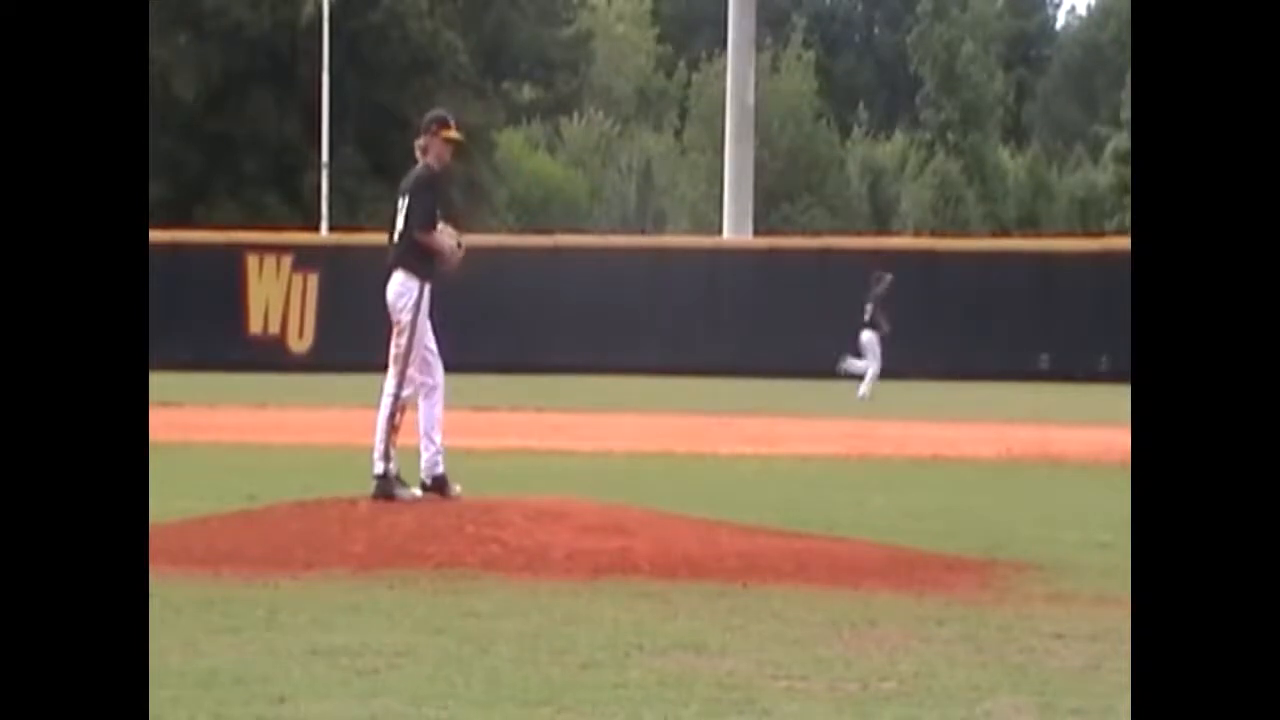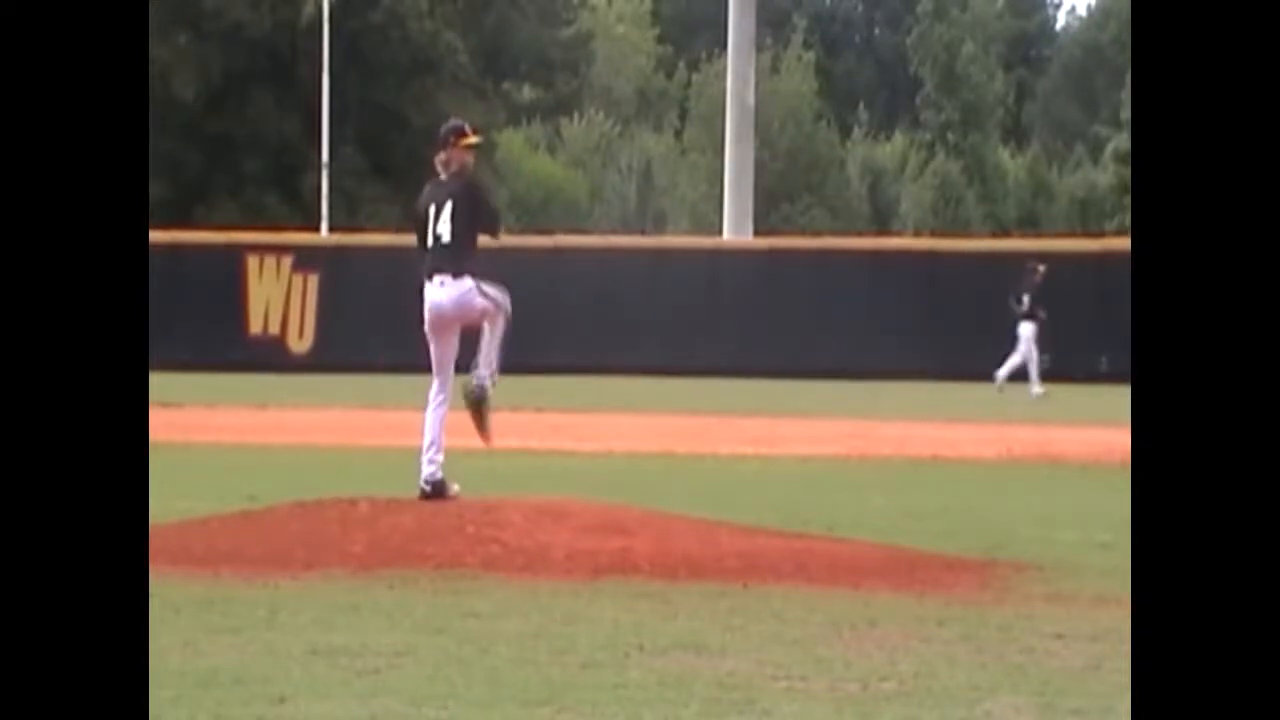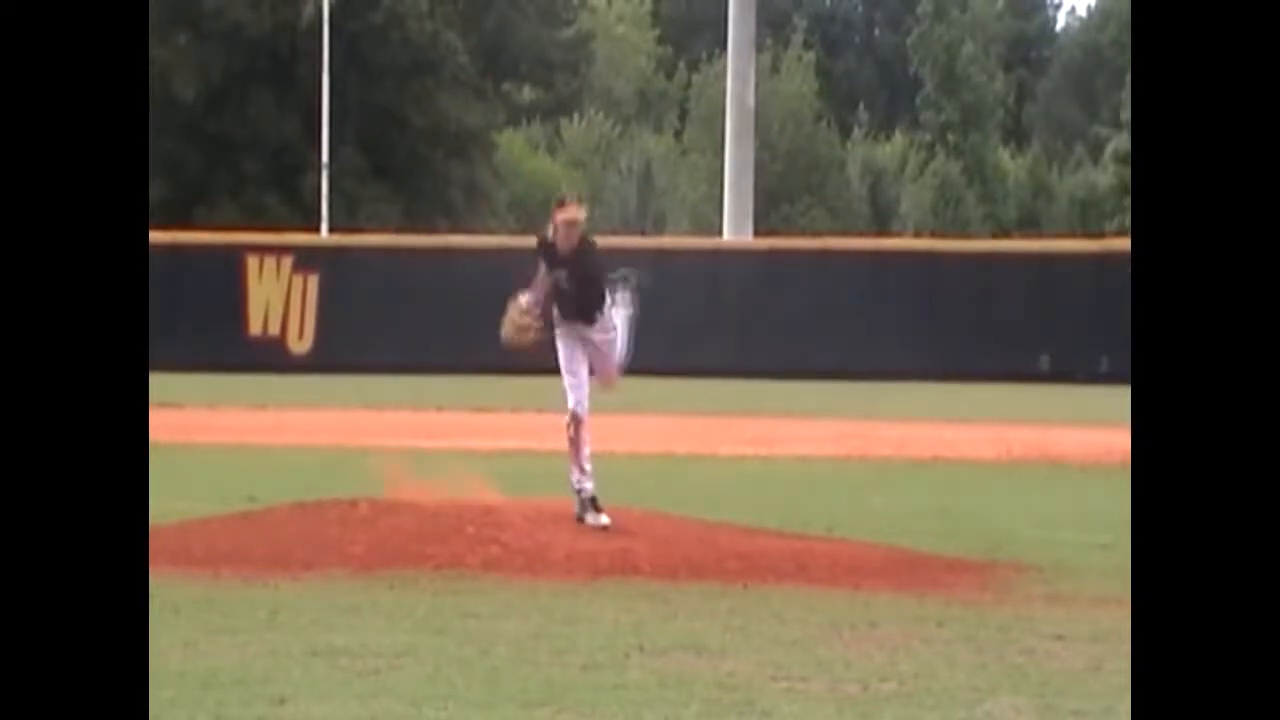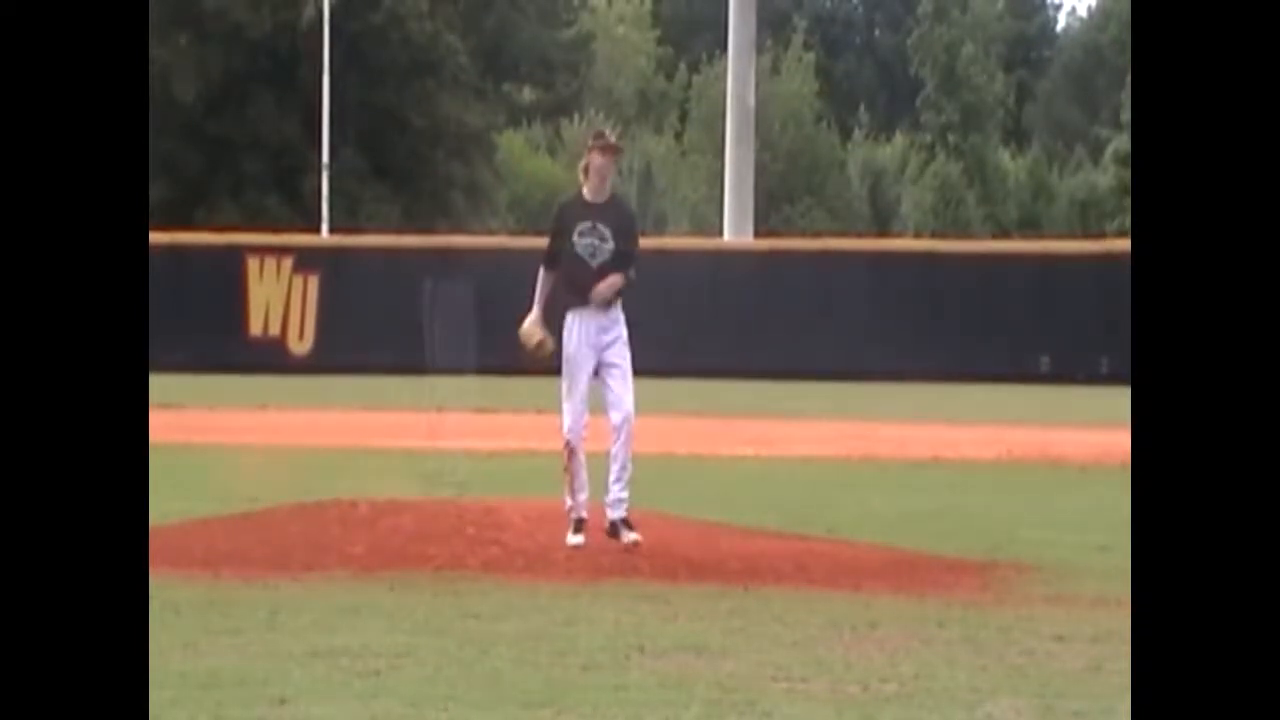
dt=1s
person 1, frame 1
left shoulder: (412, 178)
right shoulder: (428, 177)
right elbow: (421, 232)
left wrist: (441, 238)
right wrist: (446, 250)
left hip: (407, 283)
right hip: (411, 286)
left knee: (431, 379)
right knee: (400, 382)
left ankle: (433, 471)
right ankle: (383, 474)
person 1, frame 2
left shoulder: (426, 194)
right shoulder: (468, 185)
right elbow: (493, 228)
left hip: (432, 294)
right hip: (463, 289)
left knee: (441, 387)
right knee: (500, 305)
left ankle: (431, 477)
right ankle: (480, 384)
person 1, frame 3
left shoulder: (590, 260)
right shoulder: (546, 242)
left elbow: (586, 312)
right wrist: (534, 294)
left hip: (598, 323)
right hip: (568, 326)
left knee: (610, 376)
right knee: (578, 407)
right ankle: (585, 496)
person 1, frame 4
left shoulder: (623, 214)
right shoulder: (566, 211)
left elbow: (631, 268)
right elbow: (549, 265)
left wrist: (614, 282)
right wrist: (535, 313)
left hip: (612, 320)
right hip: (577, 320)
left knee: (623, 414)
right knee: (573, 424)
left ankle: (618, 513)
right ankle: (577, 514)
